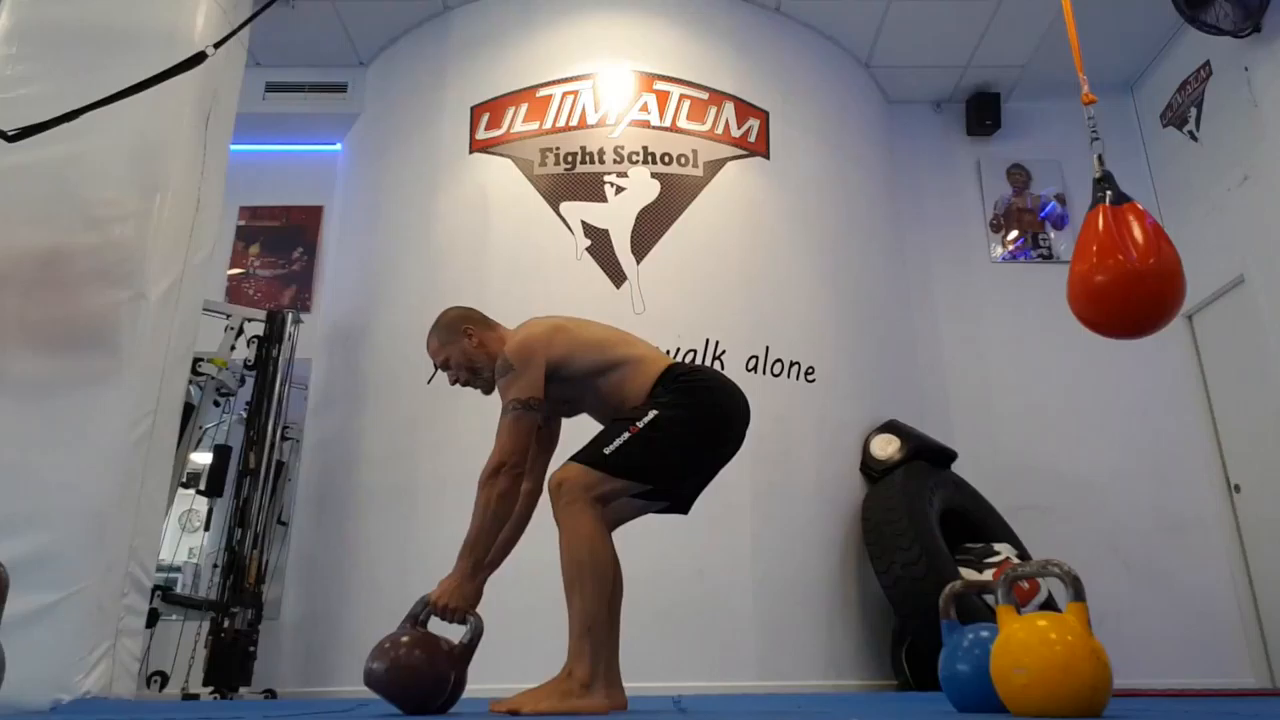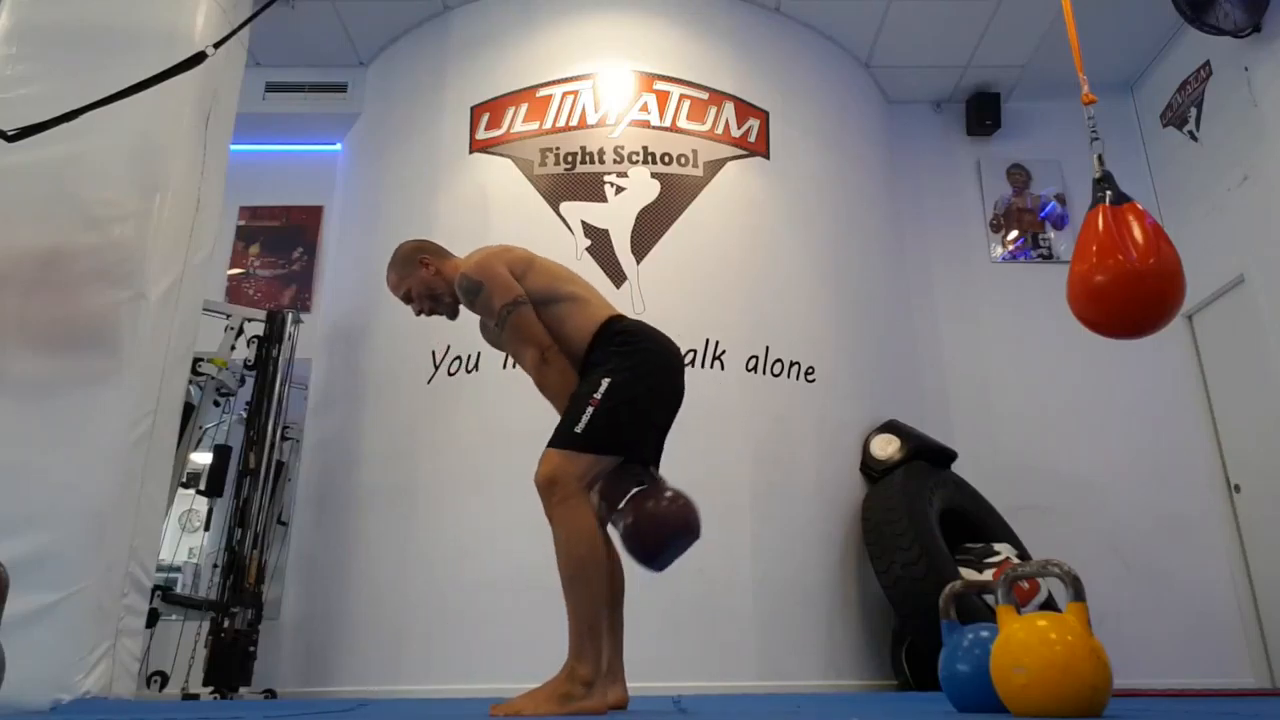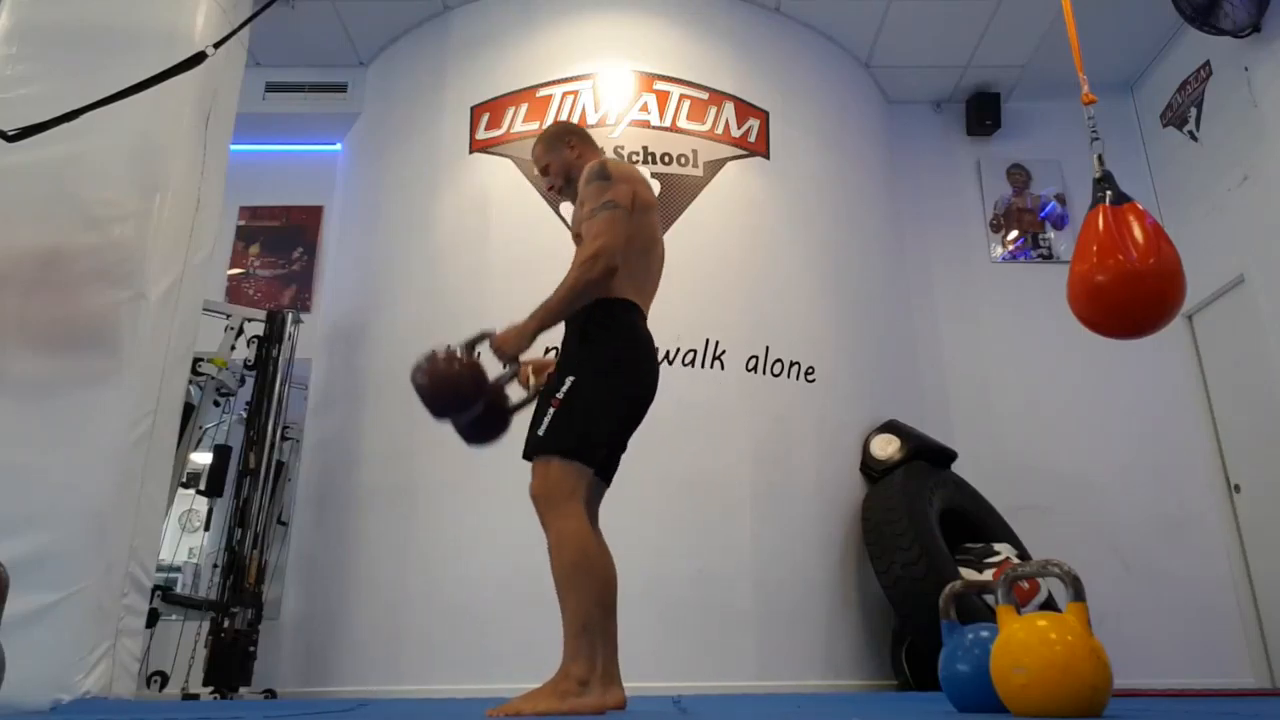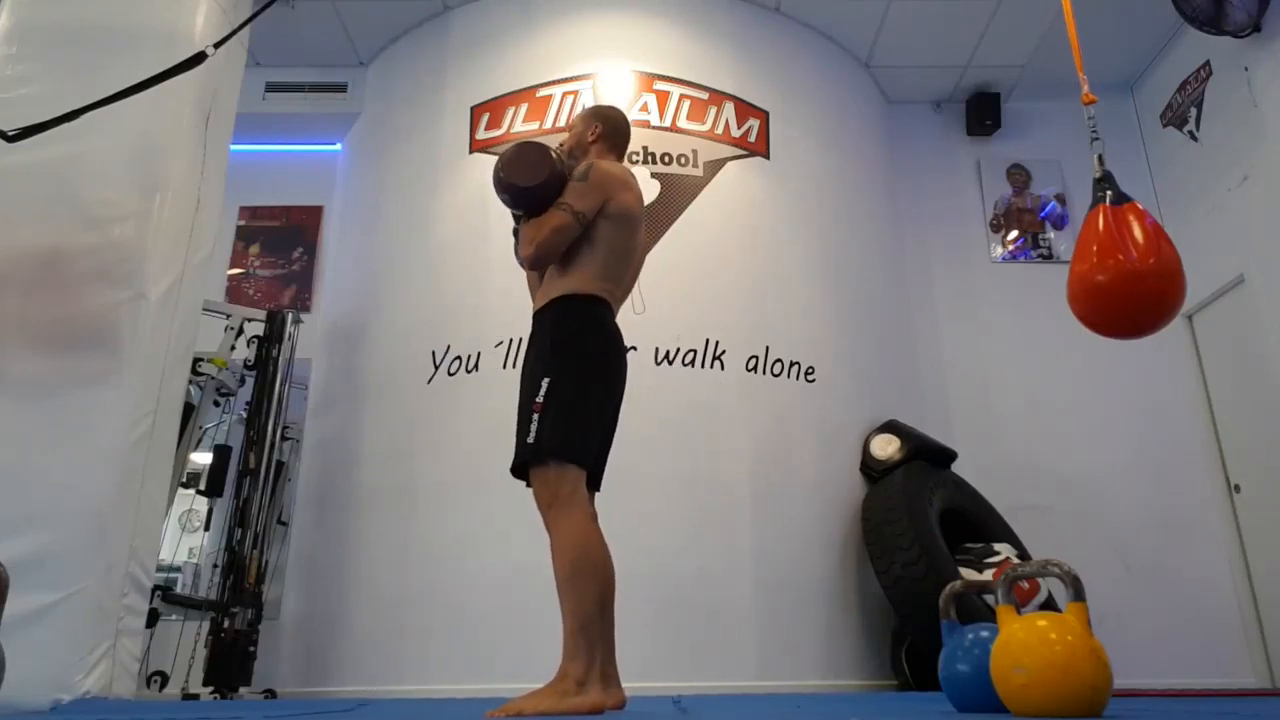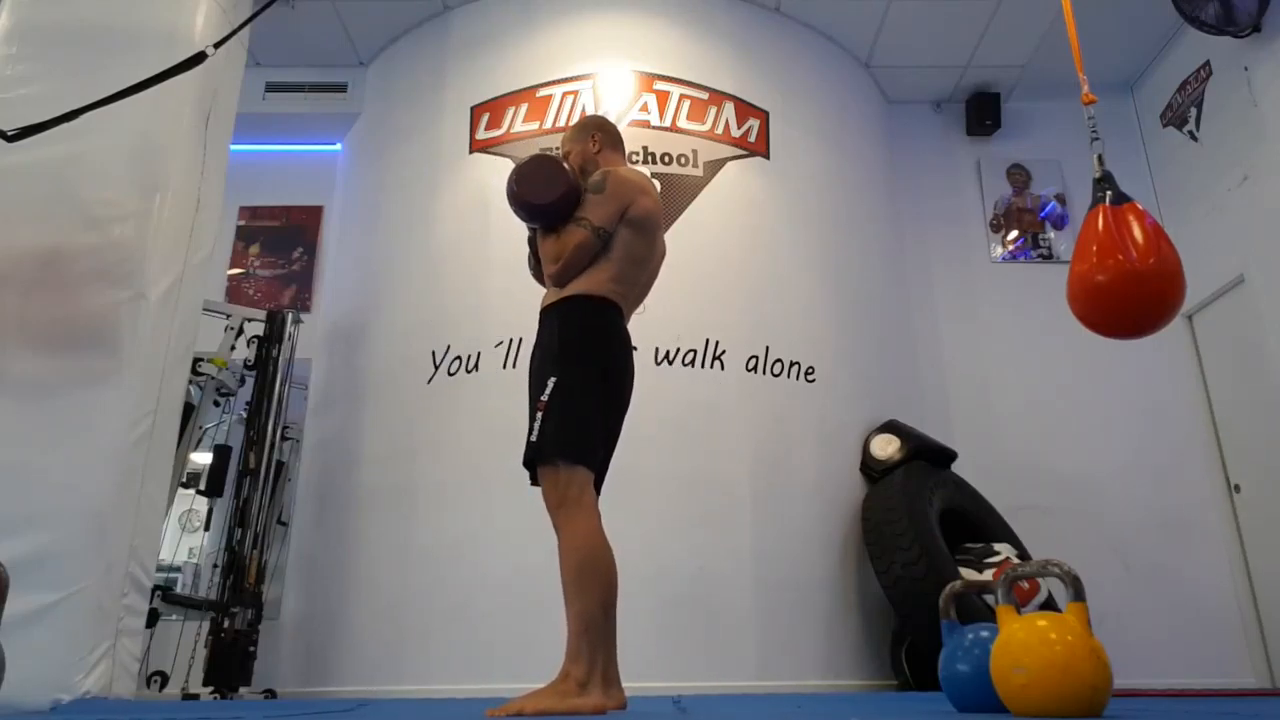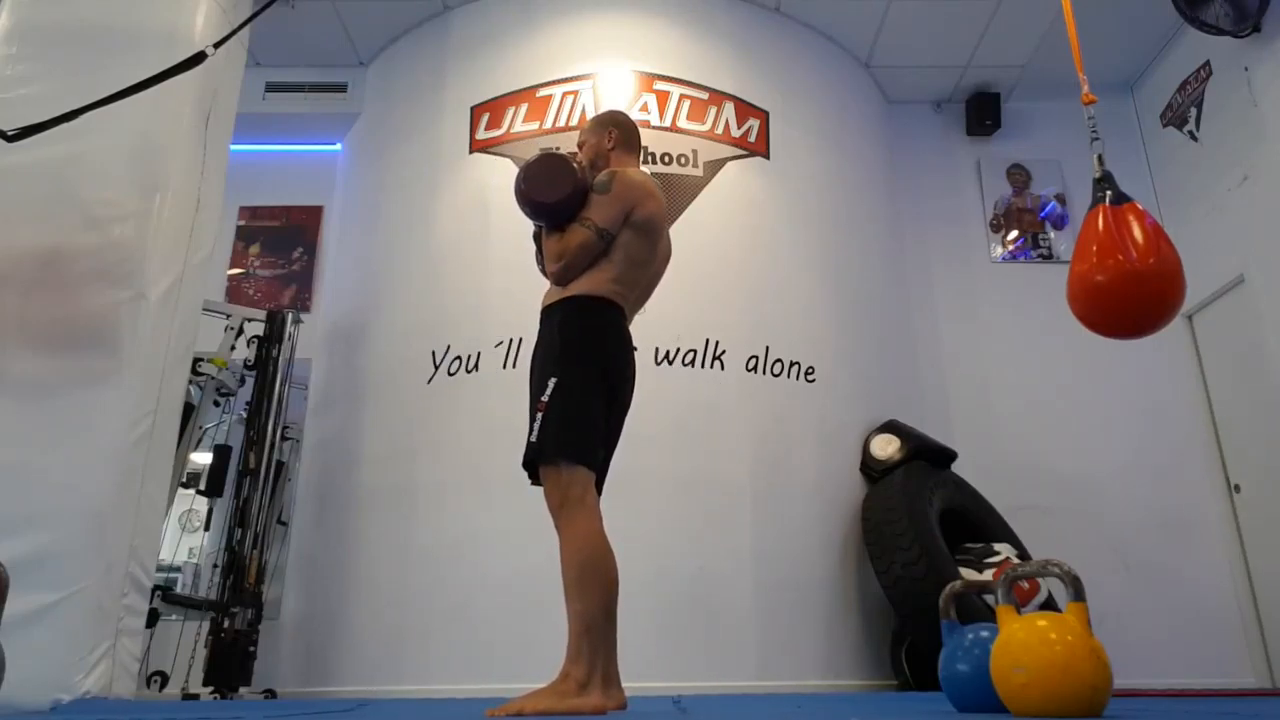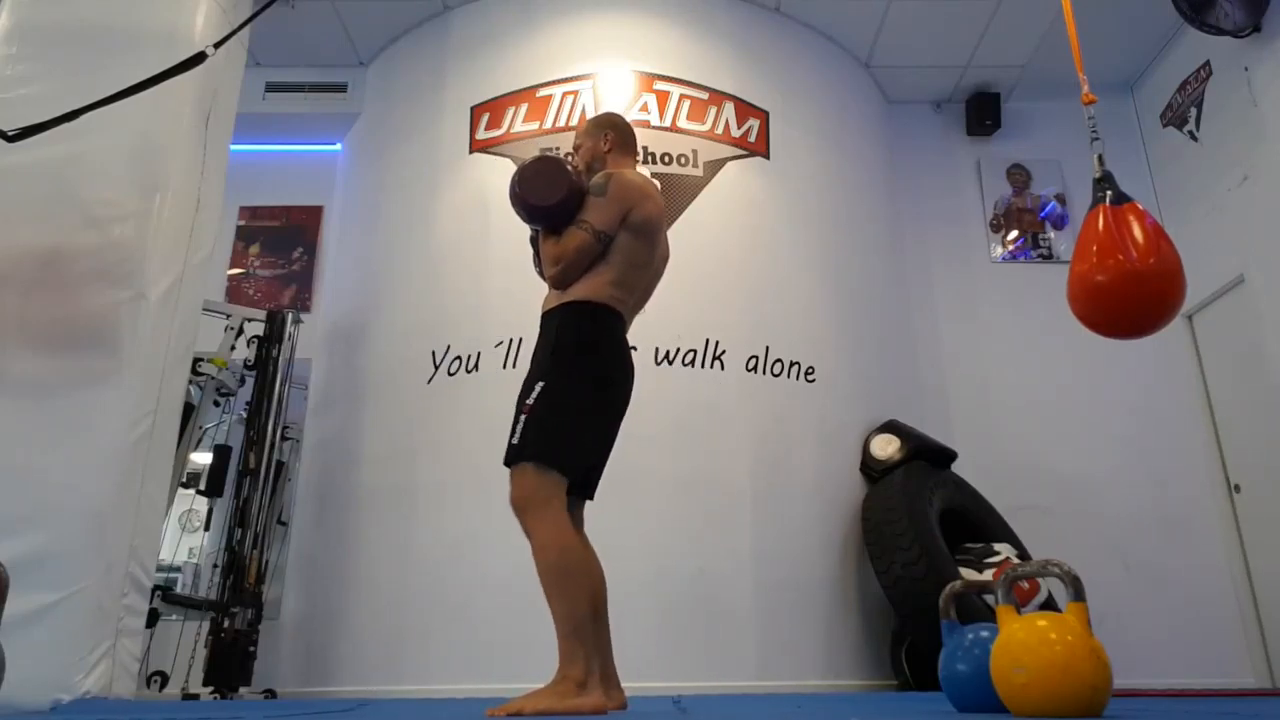
dt=0.7s
person 1, frame 1
left shoulder: (519, 351)
right shoulder: (540, 373)
left elbow: (504, 472)
right elbow: (528, 483)
left wrist: (464, 573)
right wrist: (479, 574)
left hip: (697, 401)
right hip: (708, 408)
left knee: (573, 490)
right knee: (586, 515)
left ankle: (585, 682)
right ankle: (603, 682)
person 1, frame 2
left shoulder: (474, 271)
right shoulder: (492, 318)
left elbow: (542, 357)
left wrist: (573, 460)
right wrist: (607, 461)
left hip: (633, 358)
right hip: (645, 364)
left knee: (559, 481)
right knee: (581, 513)
left ankle: (583, 680)
right ankle: (607, 678)
person 1, frame 3
left shoulder: (606, 174)
right shoulder: (625, 202)
left elbow: (598, 262)
left wrist: (527, 325)
right wrist: (557, 363)
left hip: (605, 346)
right hip: (625, 353)
left knee: (554, 495)
right knee: (572, 507)
person 1, frame 4
left shoulder: (599, 175)
right shoulder: (618, 203)
left elbow: (533, 252)
right wrist: (540, 214)
left hip: (569, 336)
right hip: (588, 340)
left knee: (560, 496)
right knee: (571, 503)
person 1, frame 5
left shoulder: (614, 181)
right shoulder: (645, 215)
left elbow: (558, 266)
right wrist: (557, 220)
left hip: (577, 334)
right hip: (600, 340)
left knee: (567, 499)
right knee: (576, 505)
person 1, frame 6
left shoulder: (620, 183)
right shoulder: (652, 219)
left elbow: (560, 265)
left wrist: (552, 217)
right wrist: (564, 222)
left hip: (578, 334)
right hip: (604, 343)
left knee: (569, 499)
right knee: (577, 506)
person 1, frame 7
left shoulder: (616, 184)
right shoulder: (648, 217)
left elbow: (558, 270)
left wrist: (548, 221)
right wrist: (558, 225)
left hip: (577, 344)
right hip: (601, 353)
left knee: (536, 500)
right knee: (556, 517)
